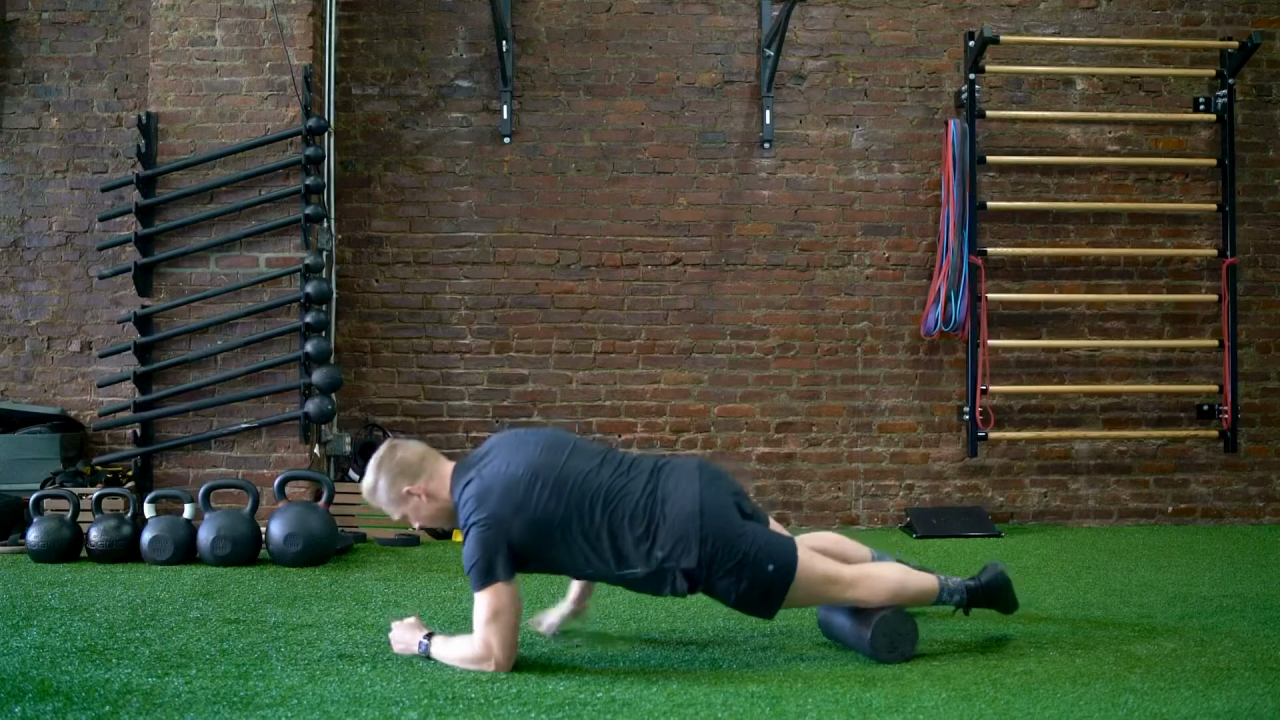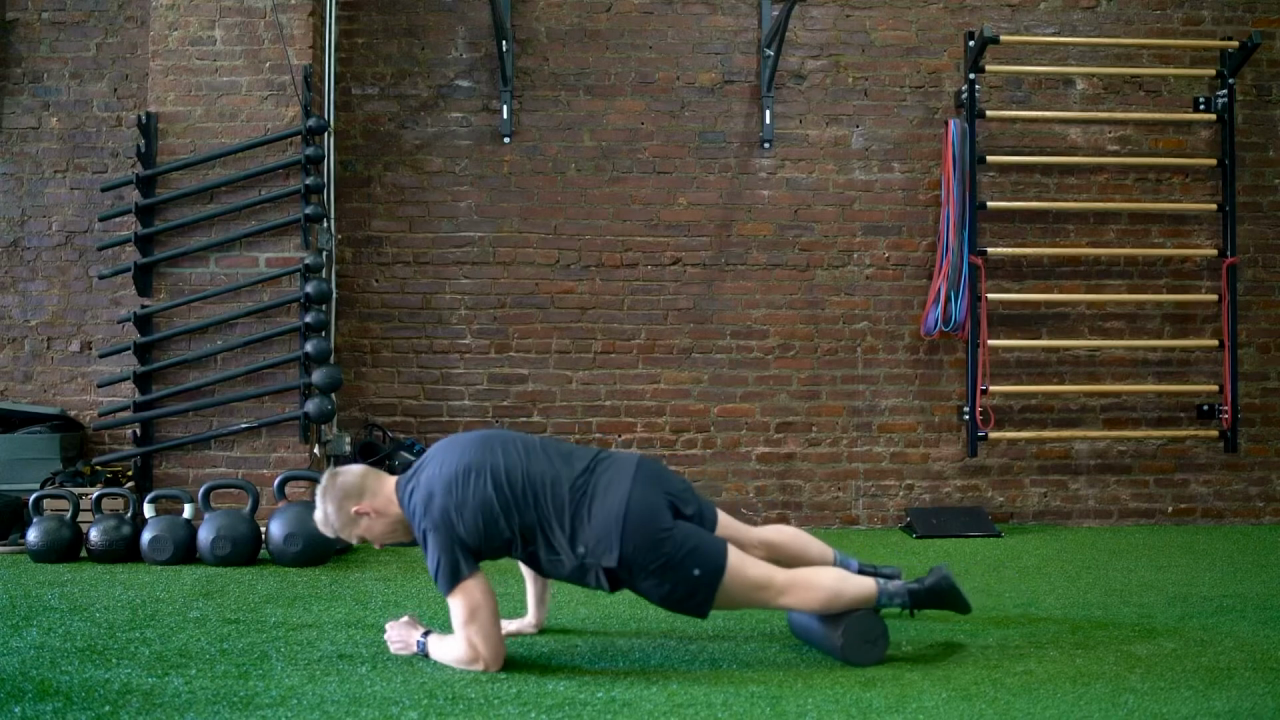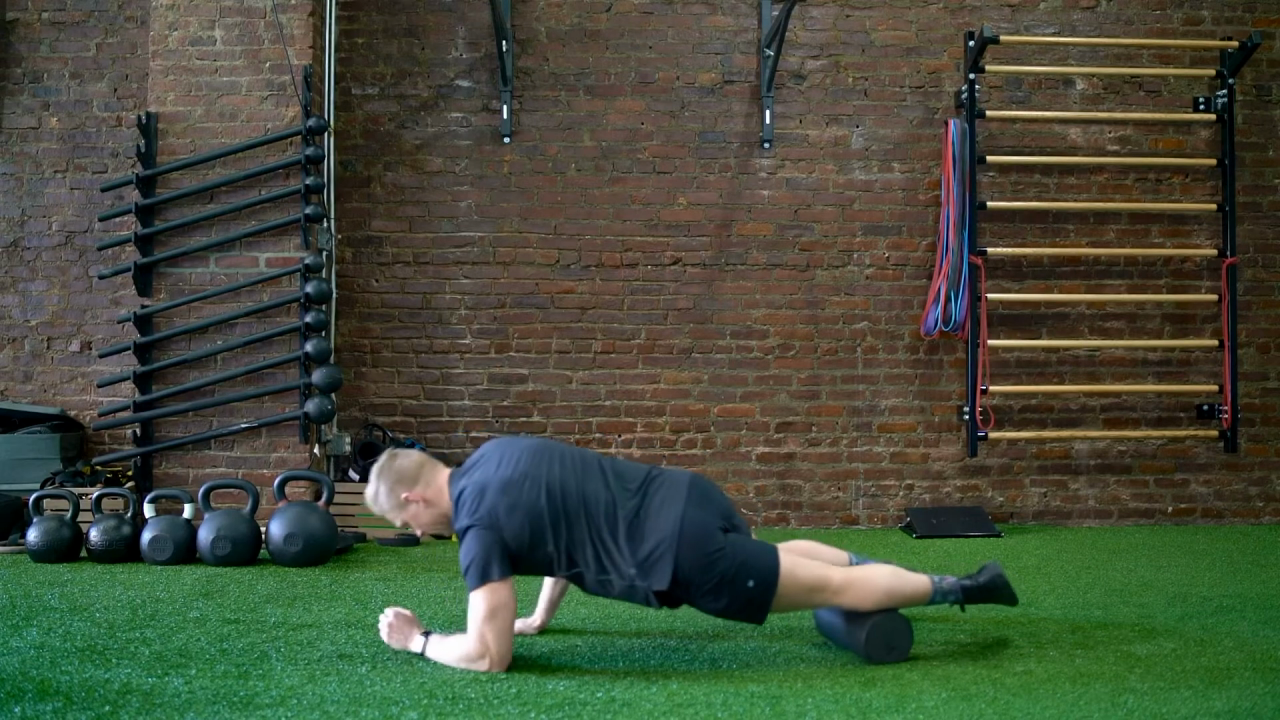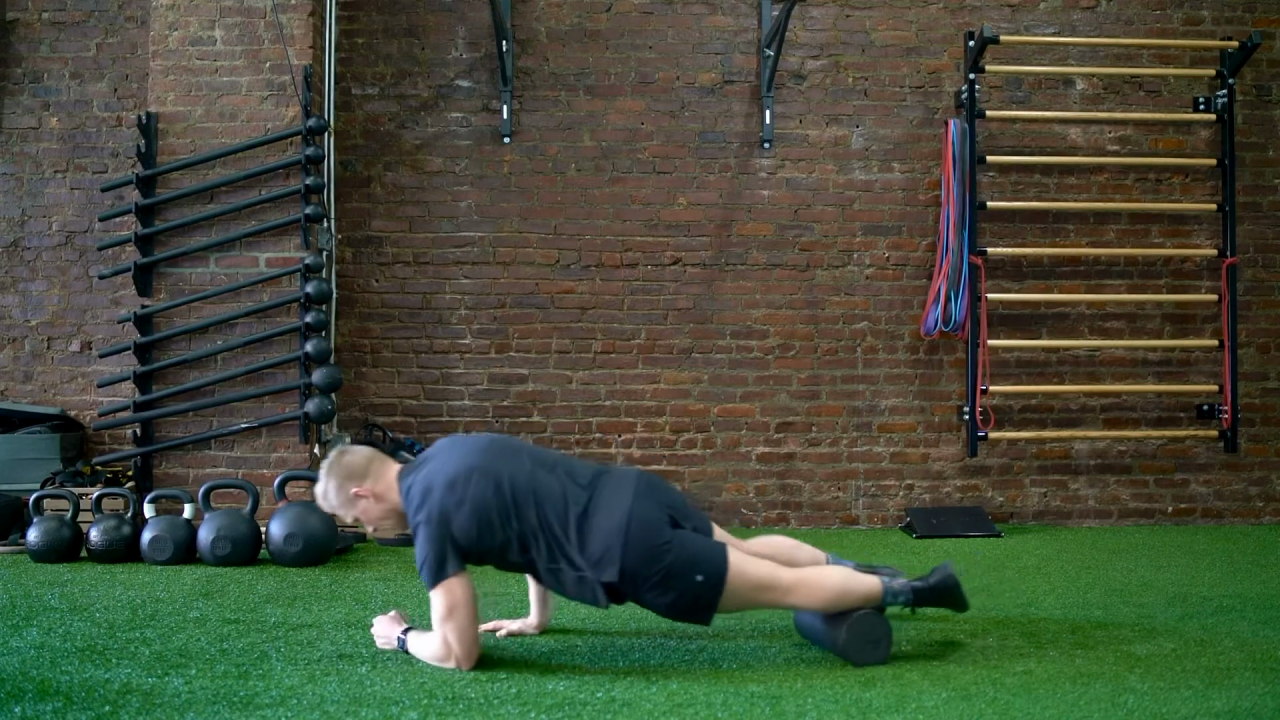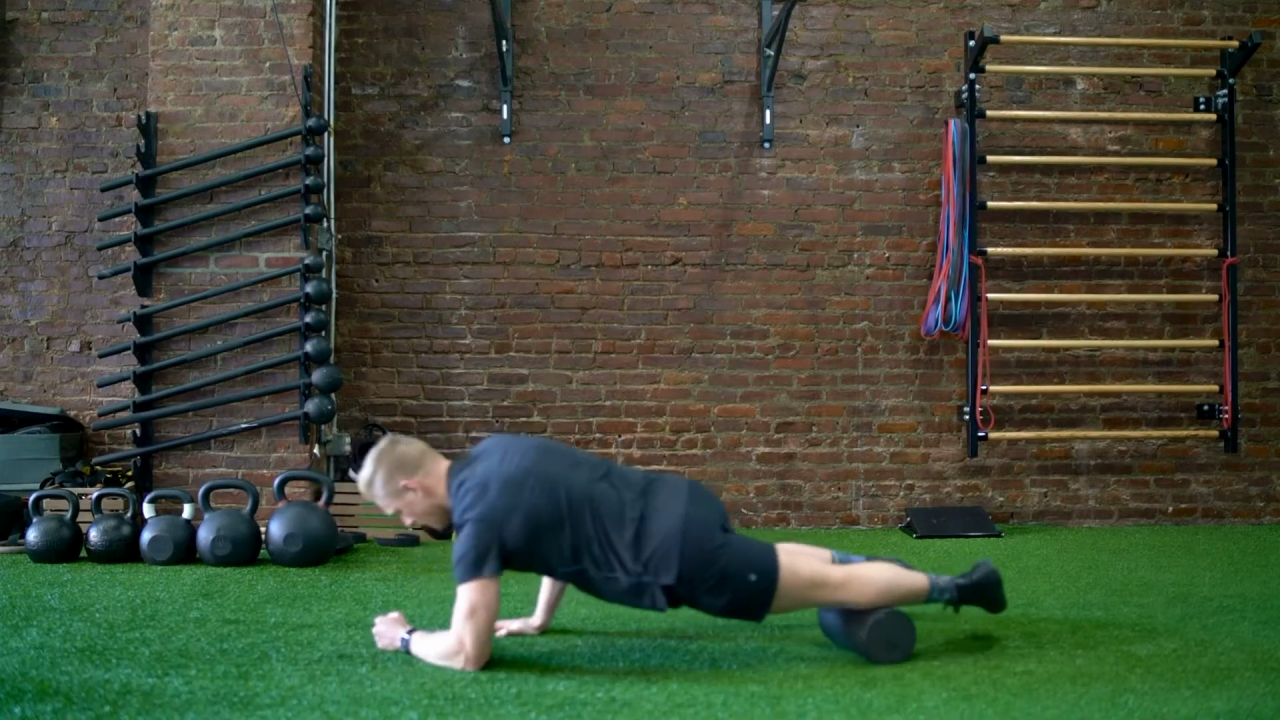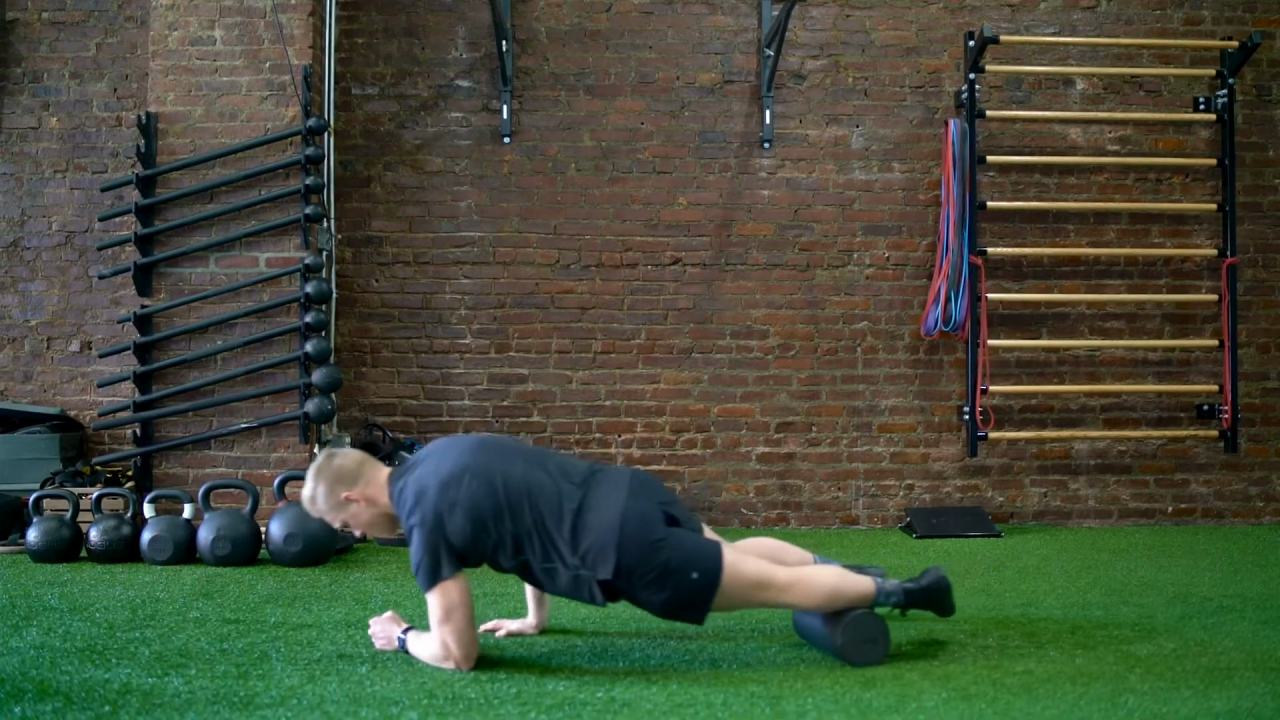
dt=0.7s
person 1, frame 1
left shoulder: (484, 518)
right shoulder: (503, 447)
left elbow: (493, 654)
left wrist: (422, 643)
right wrist: (572, 603)
left hip: (696, 539)
right hip: (694, 485)
left knee: (841, 585)
right knee: (801, 544)
left ankle: (966, 589)
right ankle: (889, 567)
person 1, frame 2
left shoulder: (436, 523)
right shoulder: (445, 458)
left elbow: (485, 655)
left wrist: (421, 642)
right wrist: (535, 616)
left hip: (630, 532)
right hip: (637, 478)
left knee: (776, 589)
right knee: (754, 538)
left ankle: (908, 593)
right ankle: (857, 568)
person 1, frame 3
left shoulder: (478, 522)
right shoulder: (497, 455)
left elbow: (488, 655)
left wrist: (417, 639)
right wrist: (539, 617)
left hip: (680, 553)
right hip: (683, 496)
left knee: (827, 586)
right knee: (772, 552)
left ankle: (963, 587)
right ankle: (866, 563)
person 1, frame 4
left shoulder: (430, 517)
right shoulder: (449, 453)
left elbow: (459, 652)
left wrist: (401, 636)
right wrist: (537, 617)
left hip: (631, 547)
right hip: (636, 492)
left knee: (779, 588)
right knee: (741, 549)
left ankle: (910, 589)
right ankle: (855, 570)
person 1, frame 5
left shoulder: (478, 516)
right shoulder: (493, 453)
left elbow: (467, 653)
left wrist: (404, 638)
right wrist: (538, 618)
left hip: (676, 554)
right hip: (675, 503)
left knee: (823, 588)
right knee: (762, 558)
left ankle: (957, 587)
right ankle: (855, 562)
person 1, frame 6
left shoulder: (425, 519)
right shoulder: (438, 457)
left elbow: (458, 653)
left wrist: (403, 636)
right wrist: (535, 618)
left hip: (624, 544)
right hip: (628, 493)
left knee: (771, 587)
right knee: (730, 550)
left ankle: (903, 591)
right ankle: (843, 570)
